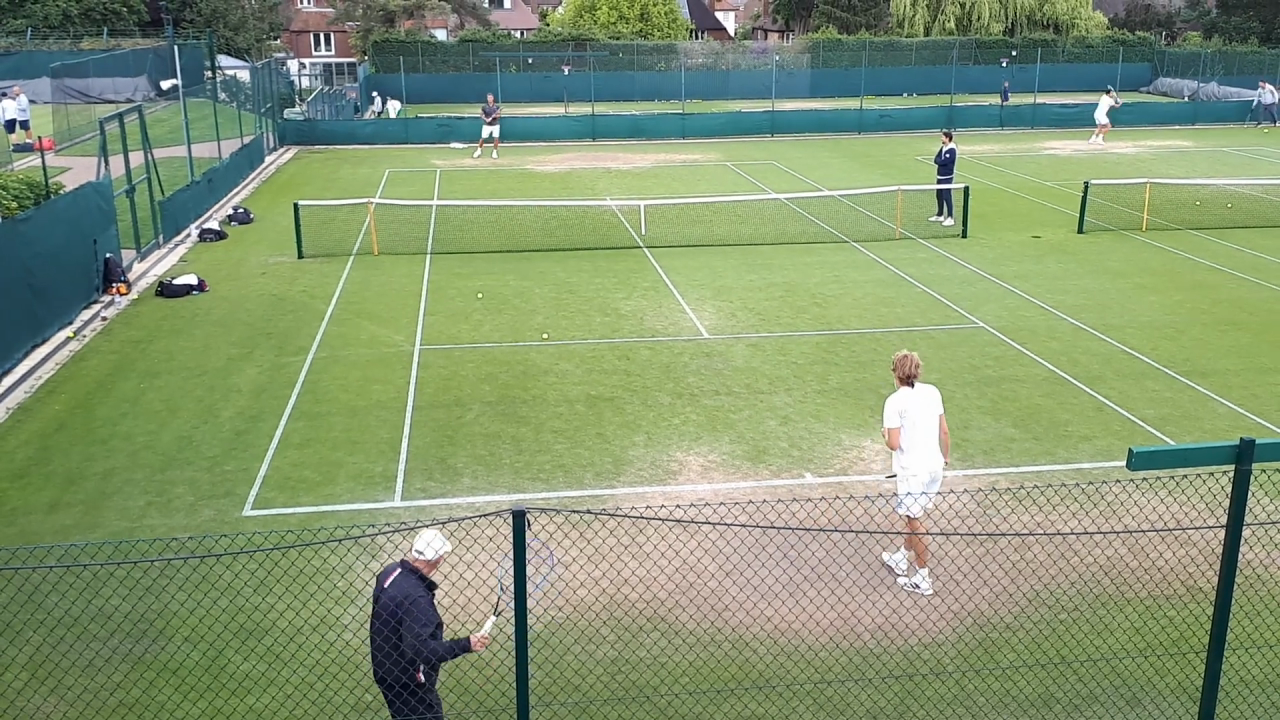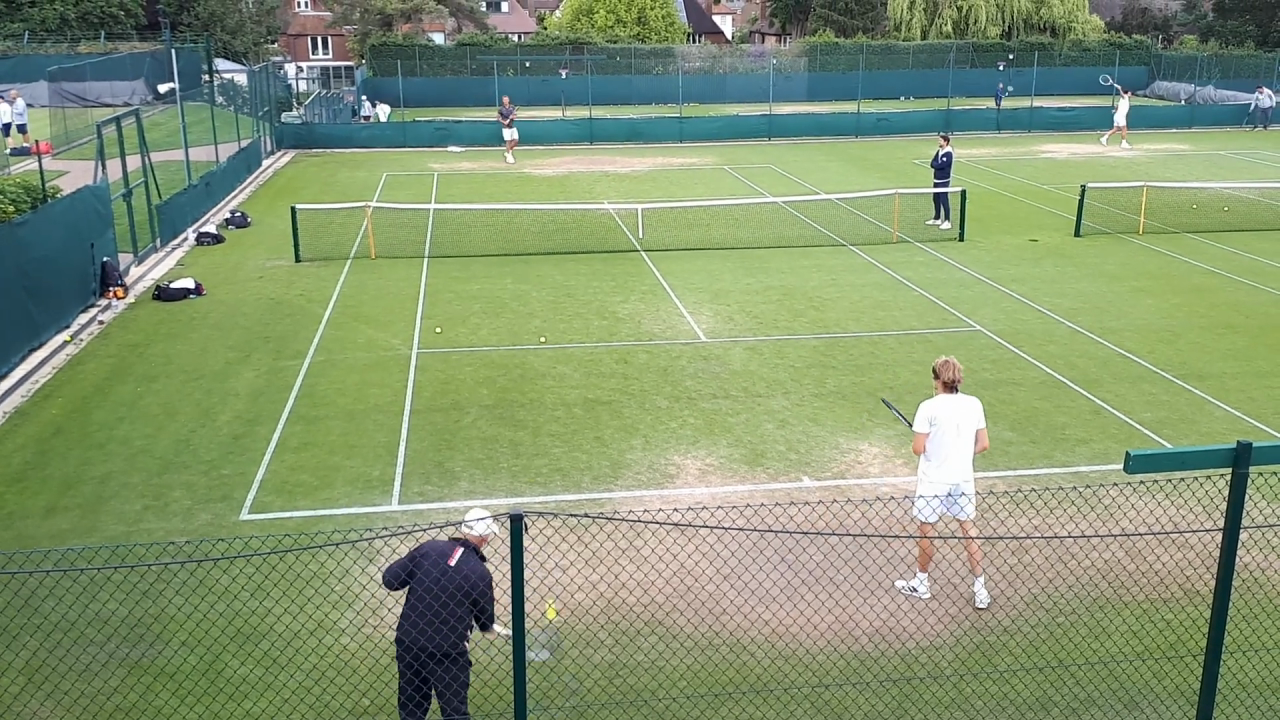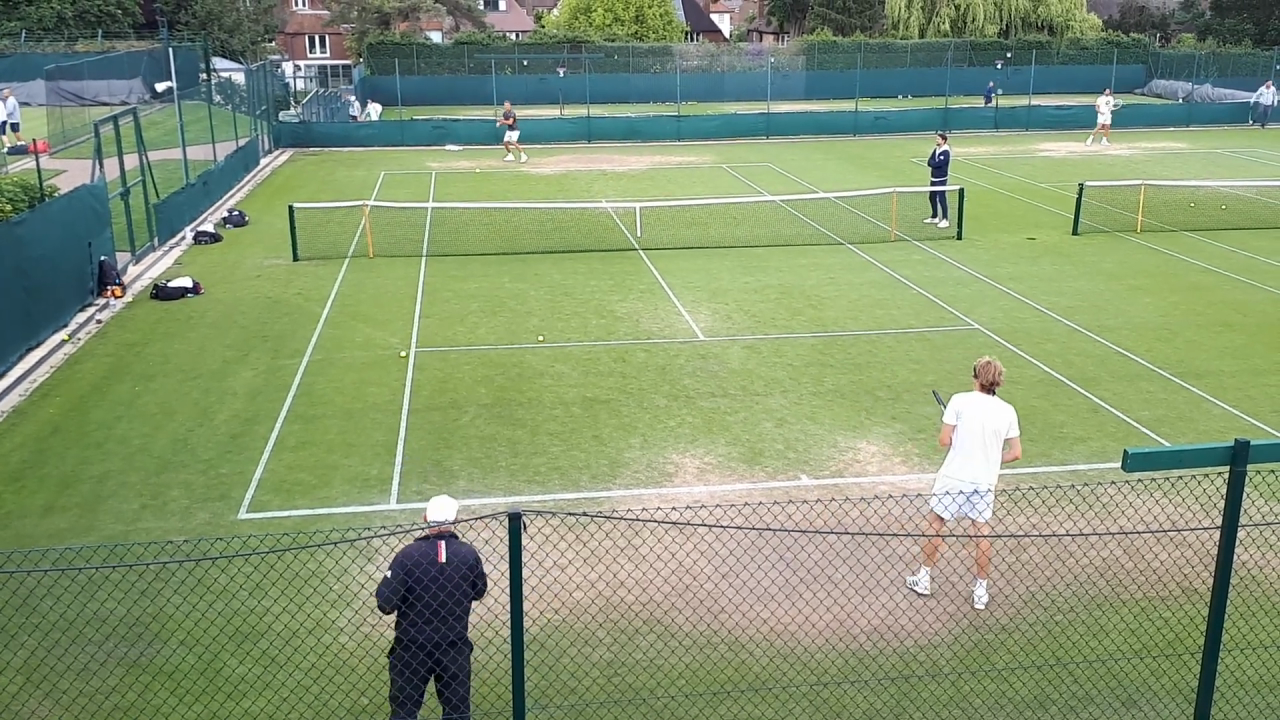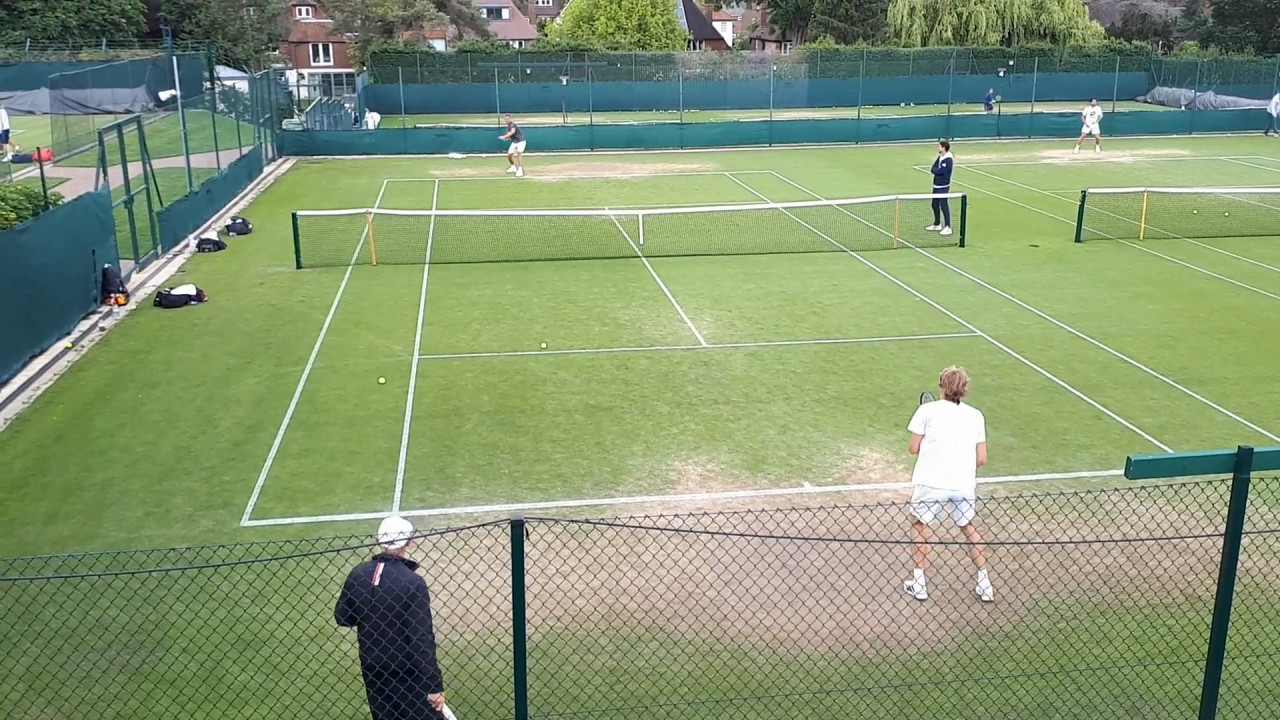
dt=0.7s
person 1, frame 1
left shoulder: (895, 401)
right shoulder: (932, 392)
left elbow: (894, 444)
right elbow: (944, 431)
left wrist: (885, 435)
right wrist: (945, 456)
left hip: (912, 471)
right hip: (934, 467)
left knee: (915, 524)
right knee: (916, 518)
left ankle: (922, 579)
right ankle: (902, 557)
person 1, frame 2
left shoulder: (929, 407)
right shoulder: (974, 404)
left elbow: (918, 449)
right elbow: (984, 444)
left wrist: (924, 443)
left hip: (934, 480)
right hip: (963, 479)
left knee: (927, 530)
right knee: (969, 530)
left ankle: (921, 584)
right ankle: (980, 589)
person 1, frame 3
left shoulder: (960, 401)
right shoulder: (1008, 411)
left elbow: (945, 441)
right elbow: (1016, 453)
left hip: (954, 477)
right hip: (984, 482)
left knee: (935, 525)
right knee: (982, 533)
left ankle: (923, 578)
right ankle: (981, 591)
person 1, frame 4
left shoulder: (927, 410)
right shoulder: (976, 416)
left elbow: (913, 449)
right elbow: (981, 458)
left hip: (931, 483)
right hip: (964, 485)
left knee: (920, 526)
right knee: (969, 528)
left ankle: (919, 582)
right ankle: (984, 583)
person 2, frame 1
left shoulder: (391, 572)
right shoulder: (417, 598)
right elbow: (419, 650)
right wrist: (465, 645)
left hip: (386, 671)
right hip: (410, 680)
person 2, frame 2
left shoulder: (428, 549)
right shoulder: (478, 574)
left elbow: (390, 579)
right elbow: (485, 617)
right wrist: (490, 628)
left hip: (407, 644)
right hip: (447, 653)
person 2, frame 3
left shoulder: (408, 555)
right shoulder: (468, 554)
left elbow: (386, 603)
right elbow: (479, 591)
left hip: (409, 648)
right hip: (452, 647)
person 2, frame 4
left shoulder: (357, 575)
right shoulder: (412, 582)
left elbow: (342, 618)
right elbow: (422, 638)
right wrist: (435, 685)
left hip: (374, 671)
right hip: (410, 675)
